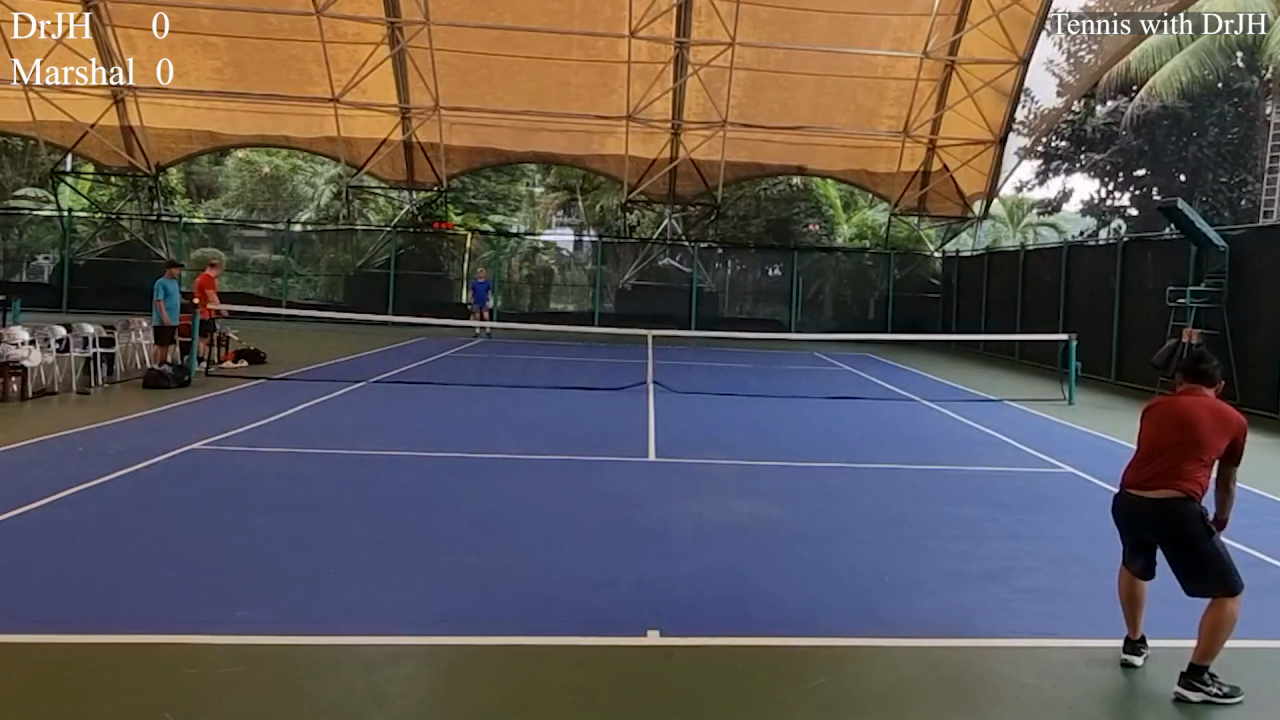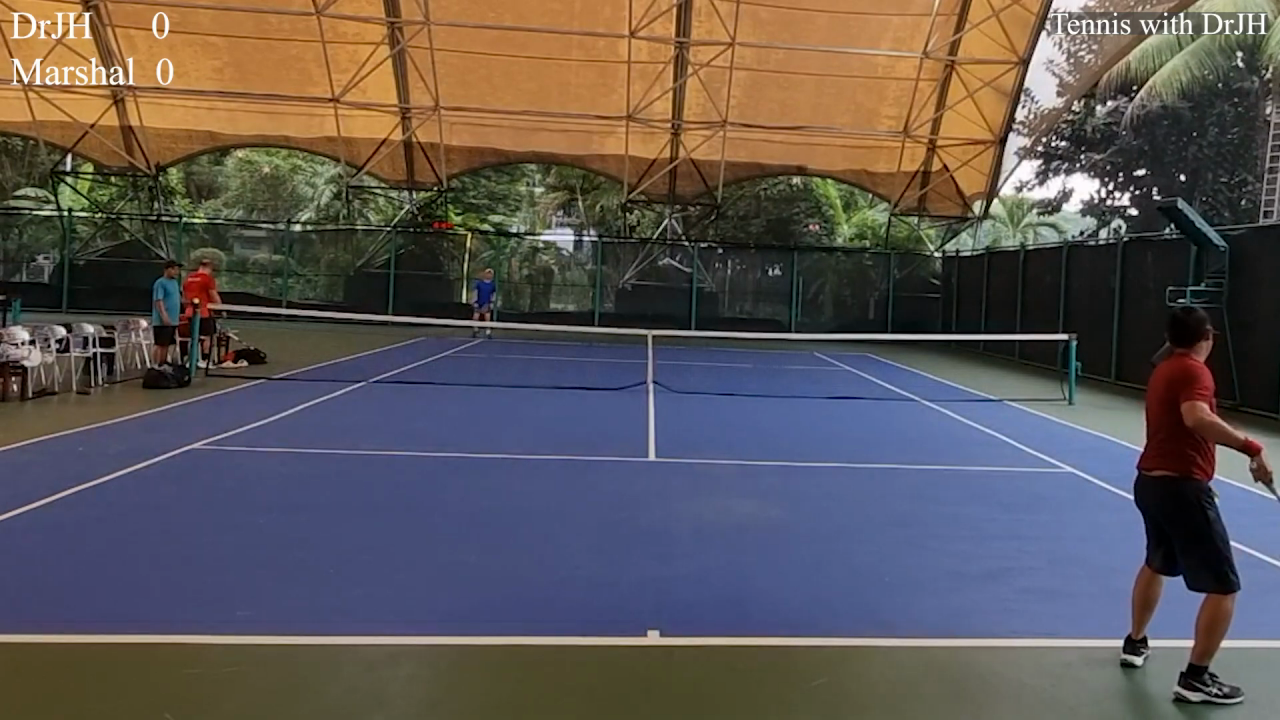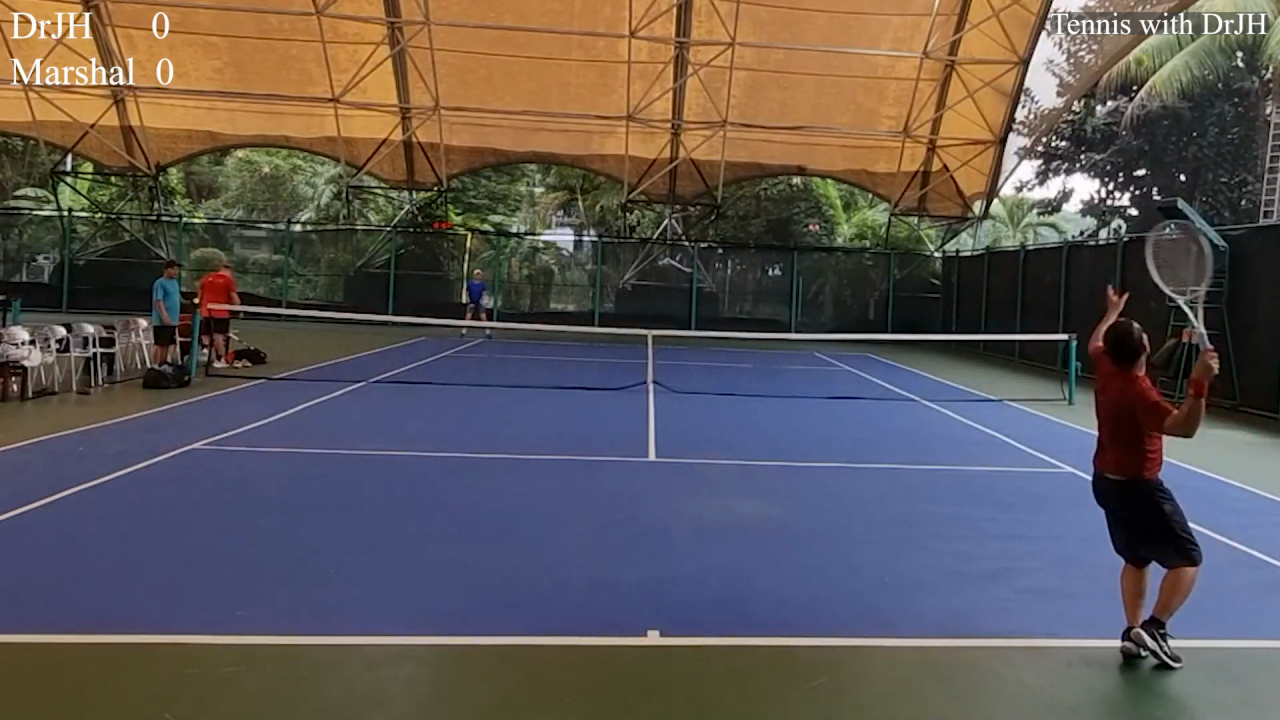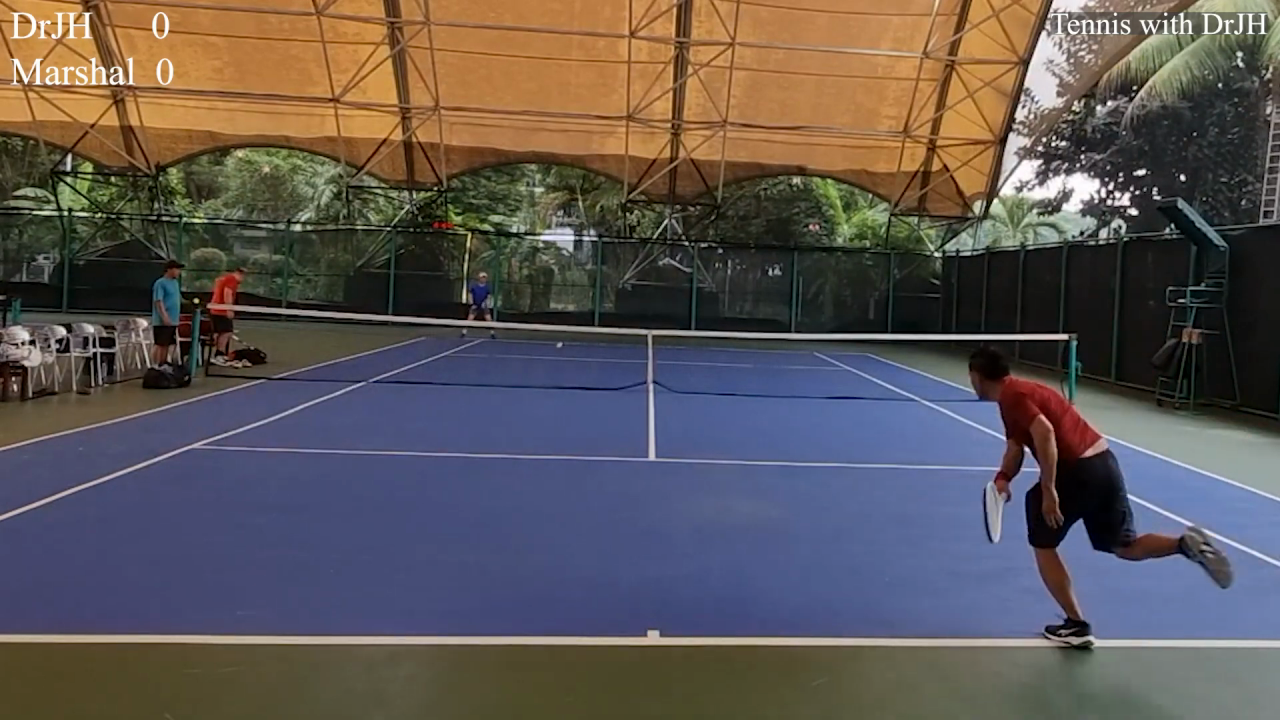
dt=0.7s
person 1, frame 1
left shoulder: (1154, 408)
right shoulder: (1232, 420)
right elbow: (1226, 483)
right wrist: (1219, 522)
left hip: (1128, 502)
right hip: (1176, 509)
left knee: (1133, 567)
right knee: (1229, 592)
left ankle: (1134, 643)
right ankle: (1195, 678)
person 1, frame 2
left shoulder: (1163, 371)
right shoulder: (1194, 372)
right elbow: (1196, 419)
right wrist: (1251, 448)
left hip: (1149, 483)
right hip: (1183, 489)
left knee: (1155, 566)
right knee: (1223, 587)
left ankle: (1135, 643)
right ankle: (1195, 677)
person 1, frame 3
left shoulder: (1104, 366)
right shoulder: (1137, 393)
left elbow: (1093, 346)
right elbow: (1183, 428)
left wrist: (1113, 312)
right wrist: (1198, 387)
left hip: (1106, 484)
right hip: (1137, 488)
left knee: (1136, 560)
right knee: (1185, 561)
left ankle: (1133, 631)
right ankle: (1153, 628)
person 1, frame 4
left shoulder: (1011, 396)
right shoulder: (1020, 389)
left elbow: (1045, 434)
right elbow: (1015, 448)
left wrist: (1048, 491)
right wrist: (1002, 479)
left hip: (1075, 470)
right hip: (1103, 462)
left knee: (1043, 544)
right knee: (1126, 545)
left ankle: (1076, 625)
right ankle: (1188, 544)
